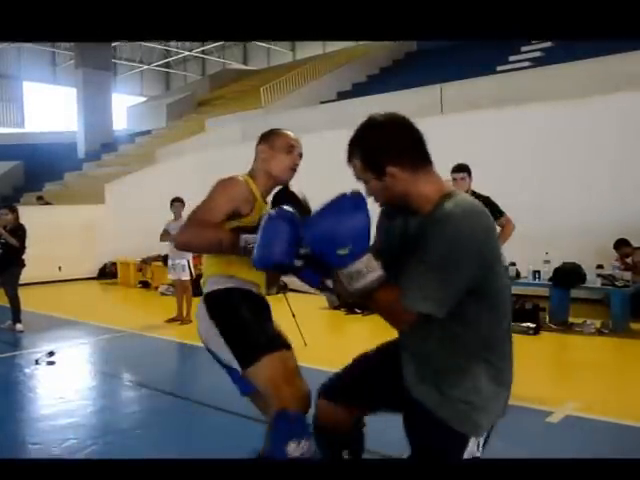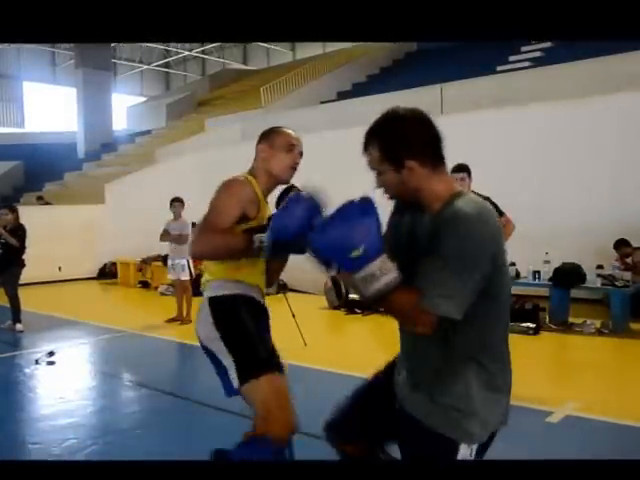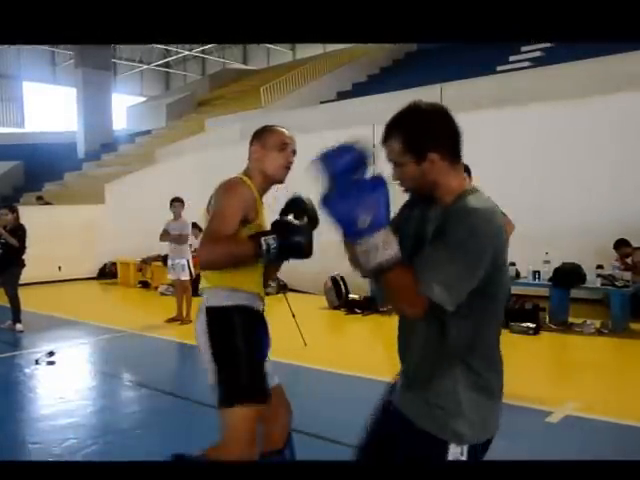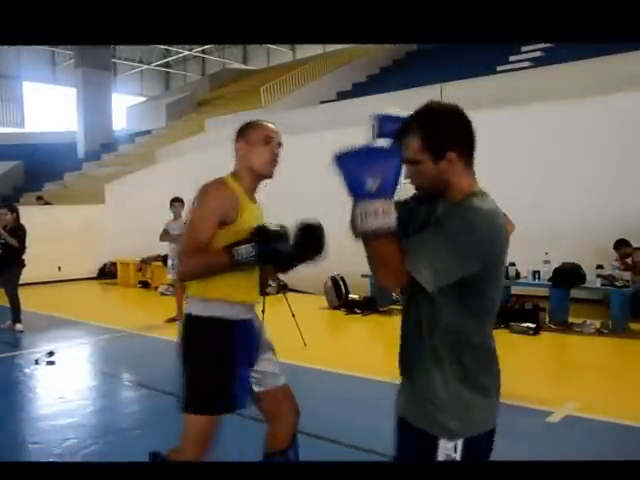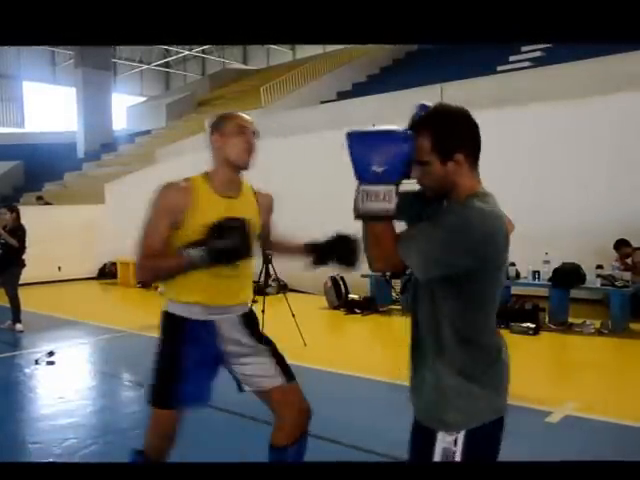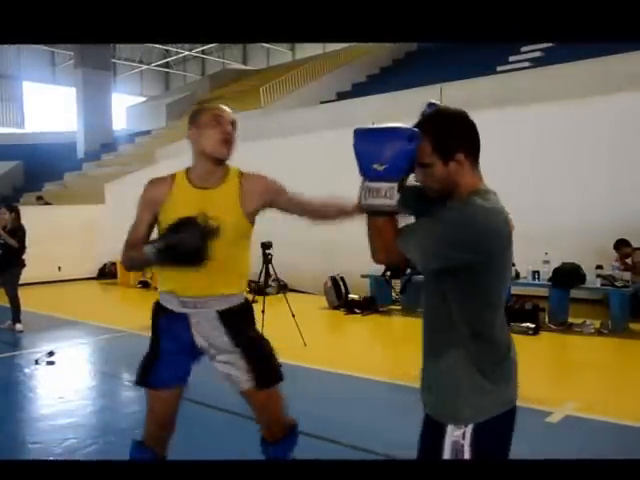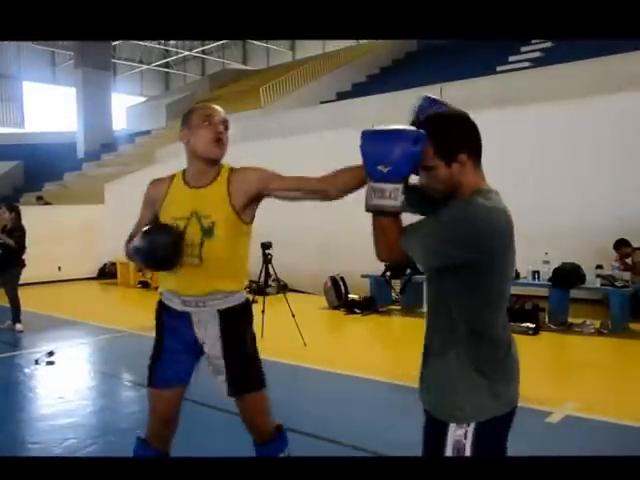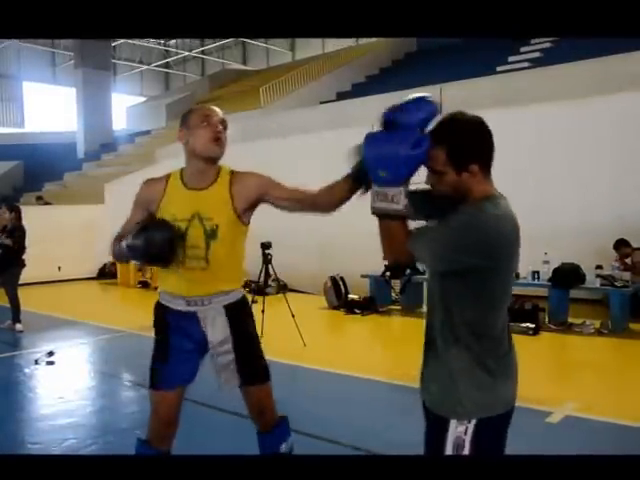
dt=0.1s
person 1, frame 1
left shoulder: (458, 226)
right shoulder: (398, 213)
left elbow: (400, 312)
right elbow: (383, 282)
left wrist: (349, 257)
right wrist: (312, 255)
left hip: (462, 386)
right hip: (414, 361)
right knee: (332, 403)
person 1, frame 2
left shoulder: (470, 227)
right shoulder: (408, 211)
left elbow: (421, 317)
right elbow: (385, 281)
left wrist: (365, 259)
right wrist: (333, 252)
left hip: (462, 397)
right hip: (412, 375)
right knee: (345, 435)
person 1, frame 3
left shoulder: (476, 222)
right shoulder: (419, 207)
left elbow: (412, 302)
left wrist: (368, 233)
right wrist: (352, 208)
left hip: (455, 401)
right hip: (416, 385)
right knee: (371, 456)
person 1, frame 4
left shoulder: (477, 221)
right shoulder: (427, 202)
left elbow: (393, 276)
left wrist: (372, 197)
right wrist: (370, 194)
left hip: (457, 399)
right hip: (424, 385)
right knee: (412, 455)
person 1, frame 5
left shoulder: (474, 221)
right shoulder: (440, 202)
left elbow: (383, 259)
left wrist: (375, 182)
right wrist: (381, 178)
left hip: (463, 394)
right hip: (453, 383)
person 1, frame 6
left shoulder: (476, 218)
right shoulder: (446, 200)
left elbow: (385, 251)
right elbow: (399, 200)
left wrist: (379, 176)
left hip: (471, 389)
right hip: (462, 380)
person 1, frame 7
left shoulder: (477, 217)
right shoulder: (453, 199)
left elbow: (389, 250)
right elbow: (403, 198)
left wrist: (384, 179)
left hip: (472, 390)
right hip: (468, 379)
person 1, frame 8
left shoulder: (486, 223)
right shoulder: (459, 203)
left elbow: (399, 251)
right elbow: (408, 203)
left hip: (472, 385)
right hip: (464, 376)
person 2, frame 1
left shoulder: (261, 204)
right shoulder: (236, 187)
right elbow: (186, 236)
right wrist: (250, 240)
left hip: (241, 308)
right hip: (228, 304)
left knee: (284, 410)
right knee: (290, 393)
person 2, frame 2
left shoulder: (263, 204)
right shoulder: (241, 188)
right elbow: (202, 246)
left wrist: (288, 237)
right wrist: (266, 237)
left hip: (242, 314)
right hip: (231, 311)
left knee: (279, 422)
right knee: (276, 423)
person 2, frame 3
left shoulder: (253, 201)
right shoulder: (238, 190)
right elbow: (208, 255)
left wrist: (289, 240)
right wrist: (271, 243)
left hip: (245, 320)
right hip: (229, 318)
left knee: (279, 417)
right knee: (241, 450)
person 2, frame 4
left shoulder: (251, 206)
right shoulder: (219, 193)
right elbow: (185, 266)
left wrist: (291, 252)
right wrist: (248, 251)
left hip: (244, 326)
right hip: (211, 326)
left knee: (287, 415)
right knee: (192, 450)
person 2, frame 5
left shoulder: (259, 201)
right shoulder: (176, 196)
left elbow: (266, 242)
right elbow: (143, 270)
left wrist: (317, 250)
right wrist: (200, 252)
left hip: (238, 325)
right hip: (187, 325)
left knee: (296, 413)
right knee: (157, 443)
person 2, frame 6
left shoulder: (253, 187)
right shoulder: (160, 190)
left elbow: (312, 209)
right elbow: (128, 256)
right wrist: (156, 250)
left hip: (227, 316)
right hip: (173, 317)
left knee: (274, 418)
right knee: (157, 426)
person 2, frame 7
left shoulder: (246, 181)
right shoulder: (160, 190)
left elbow: (323, 188)
right elbow: (132, 245)
left hip: (227, 313)
right hip: (175, 314)
left knee: (257, 419)
right knee: (160, 423)
person 2, frame 8
left shoulder: (246, 186)
right shoulder: (153, 191)
left elbow: (317, 202)
right elbow: (118, 249)
left wrist: (357, 178)
left hip: (227, 311)
right hip: (175, 315)
left knee: (264, 411)
right knee: (161, 423)
person 3, frame 1
left shoulder: (19, 228)
left elbow: (17, 243)
left hip: (13, 265)
left knee: (12, 293)
left ankle: (18, 322)
right ankle: (14, 320)
person 3, frame 2
left shoulder: (19, 228)
left elbow: (17, 243)
left hip: (13, 265)
left knee: (12, 293)
left ankle: (18, 322)
right ankle: (14, 320)
person 3, frame 3
left shoulder: (19, 228)
left elbow: (17, 243)
left hip: (14, 265)
left knee: (12, 293)
left ankle: (17, 322)
right ankle: (14, 320)
person 3, frame 4
left shoulder: (19, 228)
left elbow: (17, 243)
left hip: (13, 265)
left knee: (12, 293)
left ankle: (17, 321)
right ankle: (14, 320)
person 3, frame 5
left shoulder: (19, 228)
left elbow: (17, 243)
left hip: (14, 266)
left knee: (12, 293)
left ankle: (17, 322)
right ankle: (14, 320)
person 3, frame 6
left shoulder: (19, 229)
left elbow: (16, 244)
left hip: (14, 266)
left knee: (12, 293)
left ankle: (17, 322)
right ankle: (14, 320)
person 3, frame 7
left shoulder: (18, 228)
left elbow: (16, 243)
left hip: (14, 266)
left knee: (12, 293)
left ankle: (17, 322)
right ankle: (14, 320)
person 3, frame 8
left shoulder: (18, 229)
left elbow: (14, 243)
left hip: (13, 266)
left knee: (12, 293)
left ankle: (17, 322)
right ankle: (14, 320)
person 4, frame 1
left shoulder: (185, 223)
right shoulder: (169, 223)
right elbow: (162, 238)
left wrist: (170, 237)
right wrist: (175, 237)
left hip: (184, 258)
right hip: (172, 258)
left knee: (186, 286)
right knee: (177, 286)
left ankle: (188, 315)
right ankle: (179, 314)
person 4, frame 2
left shoulder: (186, 223)
right shoulder: (169, 223)
left elbow: (184, 240)
right elbow: (162, 238)
left wrist: (170, 237)
right wrist: (175, 237)
left hip: (183, 258)
right hip: (172, 258)
left knee: (186, 286)
right knee: (177, 286)
left ankle: (188, 315)
right ankle: (179, 314)
person 4, frame 3
left shoulder: (185, 223)
right shoulder: (169, 223)
left elbow: (183, 240)
right elbow: (162, 238)
left wrist: (170, 237)
right wrist: (175, 237)
left hip: (183, 258)
right hip: (171, 258)
left knee: (186, 286)
right knee: (176, 286)
left ankle: (187, 315)
right ankle: (179, 314)
person 4, frame 4
left shoulder: (184, 223)
right shoulder: (169, 223)
left elbow: (182, 240)
right elbow: (161, 238)
left wrist: (169, 237)
right wrist: (174, 237)
right hip: (172, 258)
left knee: (184, 286)
right knee: (176, 285)
right ankle: (179, 313)
person 4, frame 5
left shoulder: (183, 222)
right shoulder: (168, 222)
left elbow: (181, 239)
right elbow: (160, 237)
left wrist: (170, 238)
right wrist: (171, 238)
left hip: (182, 257)
right hip: (170, 257)
left knee: (184, 286)
right knee: (174, 286)
left ankle: (186, 314)
right ankle: (177, 313)
person 4, frame 6
left shoulder: (183, 223)
right shoulder: (168, 223)
left elbow: (182, 240)
right elbow: (161, 237)
left wrist: (169, 238)
right wrist: (173, 238)
left hip: (182, 256)
right hip: (171, 257)
left knee: (184, 285)
right knee: (175, 285)
left ankle: (184, 313)
right ankle: (177, 313)
person 4, frame 7
left shoulder: (184, 222)
right shoulder: (169, 222)
left elbow: (181, 239)
right elbow: (162, 237)
left wrist: (170, 238)
right wrist: (172, 238)
left hip: (181, 258)
right hip: (170, 257)
left knee: (184, 285)
right knee: (175, 286)
left ankle: (185, 314)
right ankle: (177, 313)
person 4, frame 8
left shoulder: (183, 222)
right shoulder: (169, 222)
left elbow: (181, 238)
right elbow: (162, 237)
left wrist: (169, 237)
right wrist: (171, 237)
left hip: (181, 258)
right hip: (171, 257)
left knee: (183, 285)
right knee: (175, 285)
left ankle: (184, 314)
right ankle: (177, 313)
